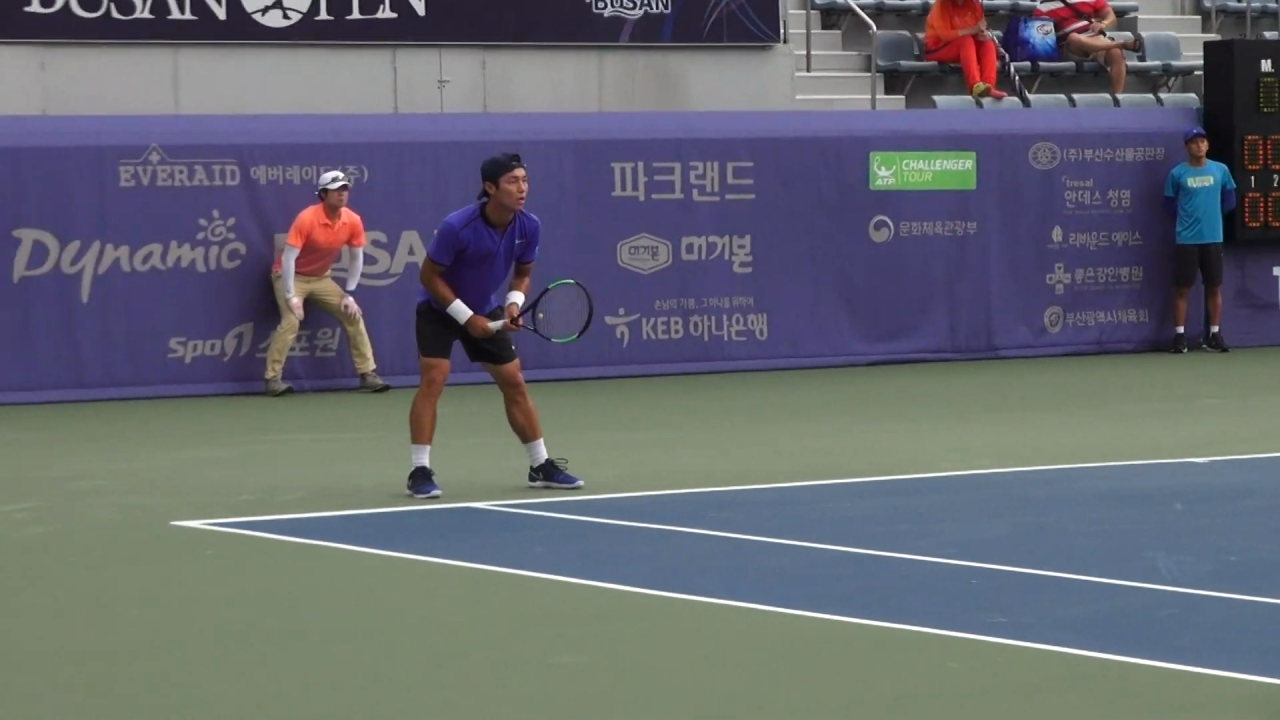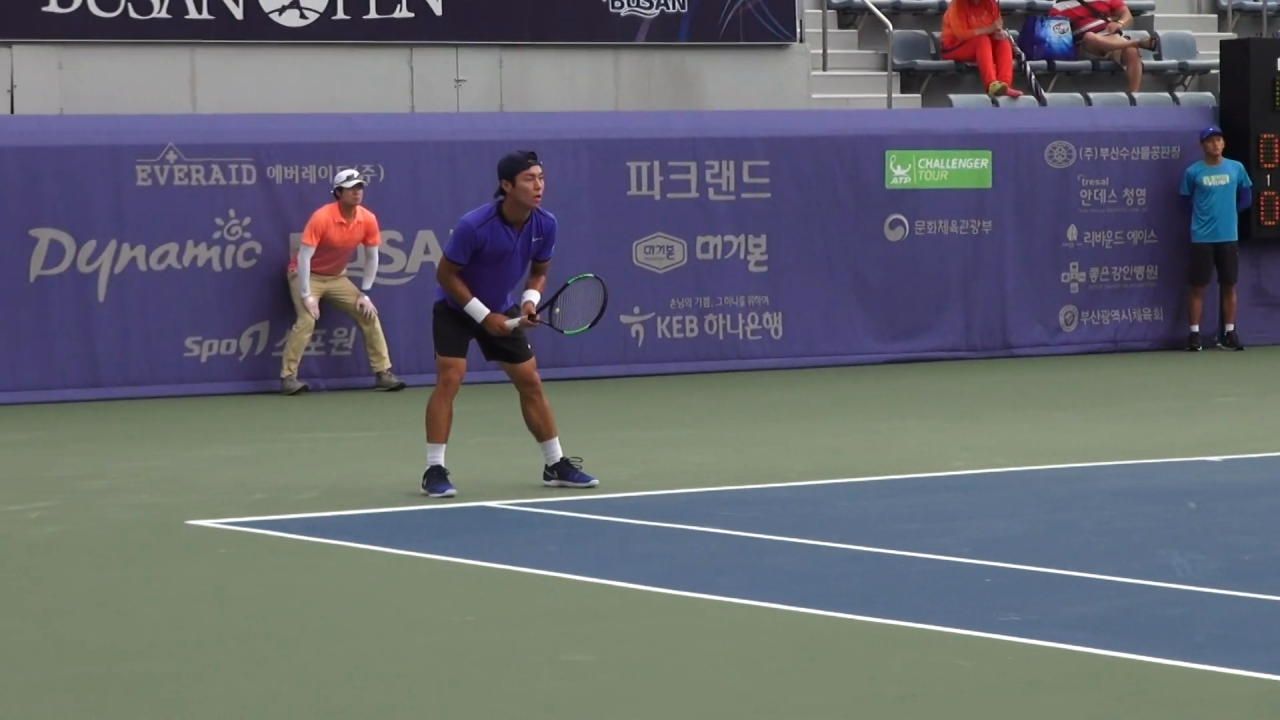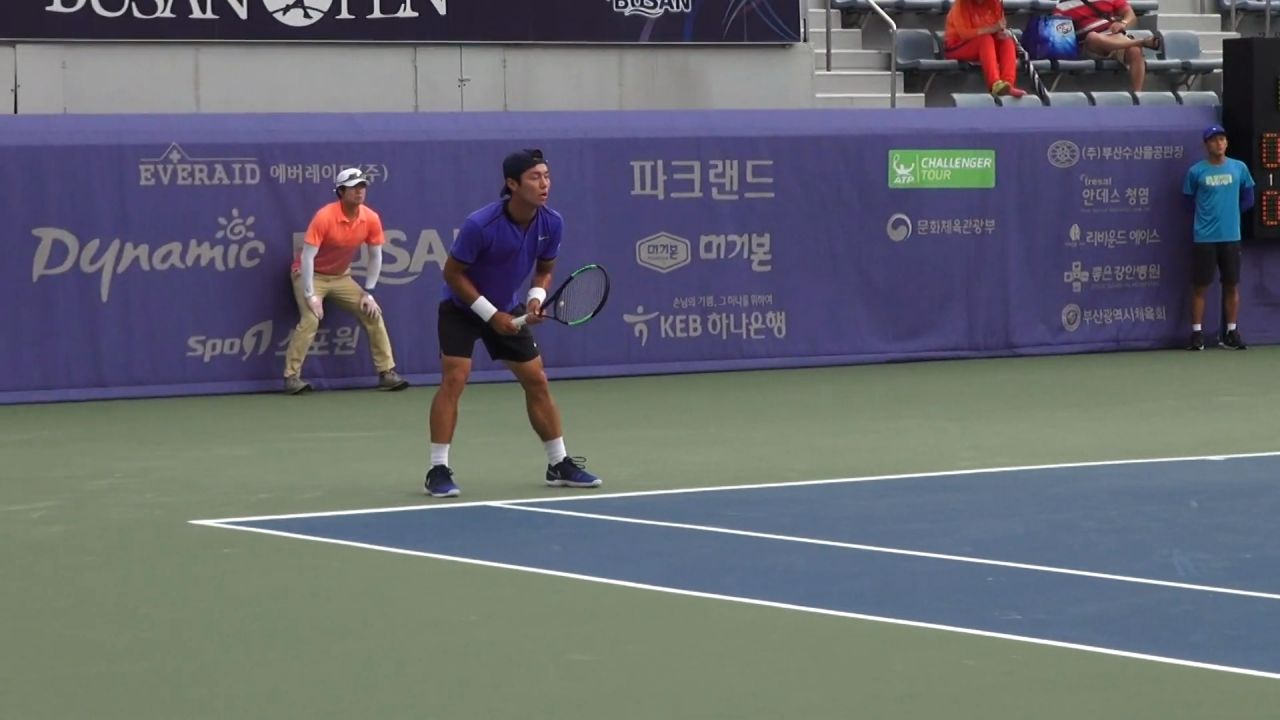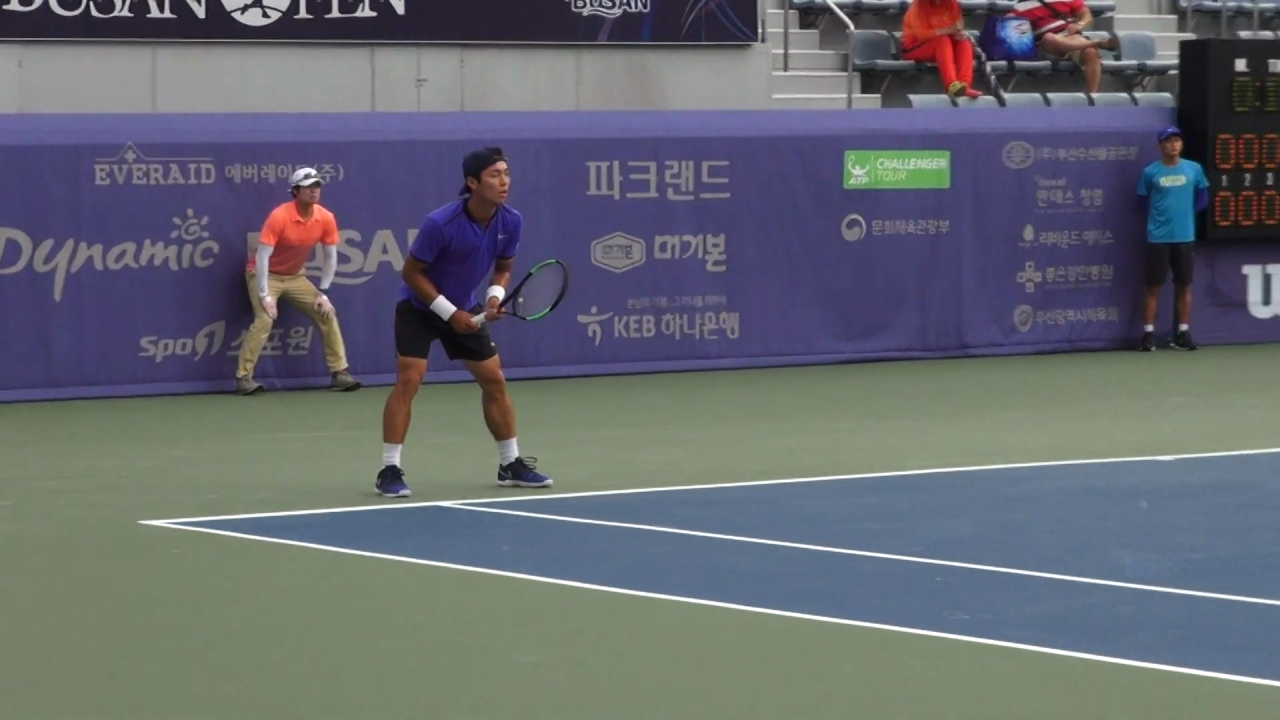
dt=0.1s
person 1, frame 1
left shoulder: (529, 226)
right shoulder: (456, 226)
left elbow: (523, 273)
right elbow: (429, 275)
left wrist: (514, 303)
right wrist: (466, 317)
left hip: (485, 311)
right hip: (439, 308)
left knee: (514, 383)
right knee: (433, 381)
left ankle: (541, 466)
right ankle: (419, 471)
person 1, frame 2
left shoulder: (546, 224)
right shoulder: (473, 225)
left elbow: (539, 272)
right elbow: (446, 274)
left wrist: (530, 301)
right wrist: (483, 315)
left hip: (501, 310)
right hip: (456, 307)
left knee: (530, 382)
right knee: (449, 380)
left ankle: (556, 464)
right ankle: (435, 470)
person 1, frame 3
left shoulder: (552, 223)
right shoulder: (480, 224)
left elbow: (544, 269)
right elbow: (452, 273)
left wrist: (536, 298)
right wrist: (490, 314)
left hip: (507, 309)
right hip: (461, 307)
left knee: (537, 381)
right knee: (454, 379)
left ankle: (559, 464)
right ankle: (438, 470)
person 1, frame 4
left shoulder: (511, 221)
right shoulder: (440, 223)
left elbow: (503, 268)
right elbow: (411, 272)
left wrist: (495, 296)
right wrist: (449, 313)
left hip: (464, 309)
right hip: (419, 307)
left knee: (495, 380)
right knee: (408, 380)
left ankle: (511, 464)
right ankle: (390, 470)
person 2, frame 1
left shoulder: (1221, 170)
right shoulder: (1177, 173)
left elbow: (1229, 200)
right elbow: (1170, 203)
left wrist: (1212, 215)
right wrist: (1187, 218)
left hip: (1213, 238)
right hip: (1186, 239)
left knee: (1214, 287)
right knee: (1182, 288)
left ankle: (1214, 334)
right ankle: (1180, 335)
person 2, frame 2
left shoulder: (1237, 168)
right shoulder: (1192, 172)
left elbow: (1245, 198)
right elbow: (1186, 202)
left wrist: (1227, 213)
right wrist: (1202, 216)
left hip: (1228, 237)
right hip: (1201, 237)
left knee: (1229, 286)
right knee: (1197, 287)
left ankle: (1229, 333)
right ankle: (1195, 333)
person 2, frame 3
left shoulder: (1239, 168)
right shoulder: (1195, 171)
left elbow: (1248, 197)
right elbow: (1189, 201)
left wrist: (1231, 212)
right wrist: (1206, 215)
left hip: (1231, 236)
right hip: (1204, 237)
left knee: (1231, 285)
right knee: (1200, 286)
left ankle: (1231, 332)
right ankle: (1196, 332)
person 2, frame 4
left shoulder: (1194, 169)
right shoulder: (1150, 172)
left elbow: (1202, 198)
right elbow: (1143, 201)
left wrist: (1184, 213)
right wrist: (1159, 215)
left hip: (1184, 237)
right hip: (1158, 238)
left knee: (1184, 286)
right knee: (1153, 287)
left ankle: (1183, 332)
right ankle: (1148, 333)
person 3, frame 1
left shoulder: (353, 221)
right shoulder: (306, 218)
left elbow: (356, 259)
right elbow: (288, 258)
left wrist: (349, 294)
right wrist: (291, 296)
left hip: (321, 277)
right hip: (291, 275)
left knee: (353, 315)
right knee: (291, 320)
left ankle: (367, 374)
right ankle: (272, 378)
person 3, frame 2
left shoulder: (368, 220)
right shoulder: (321, 217)
left elbow: (372, 258)
right elbow: (303, 257)
left wrist: (365, 294)
right wrist: (307, 296)
left hip: (337, 277)
right hip: (307, 274)
left knee: (369, 314)
right knee: (307, 319)
left ankle: (383, 373)
right ankle: (288, 377)
person 3, frame 3
left shoulder: (371, 219)
right shoulder: (324, 217)
left elbow: (376, 257)
right elbow: (307, 256)
left wrist: (368, 293)
right wrist: (310, 295)
left hip: (341, 276)
right hip: (310, 274)
left knee: (373, 313)
right knee: (310, 319)
left ankle: (386, 373)
right ankle: (291, 376)
person 3, frame 4
left shoulder: (326, 218)
right shoulder: (279, 216)
left elbow: (330, 257)
right elbow: (262, 256)
left wrist: (323, 293)
right wrist: (265, 295)
left hip: (296, 276)
right hip: (265, 274)
left knee: (327, 313)
right knee: (264, 319)
left ankle: (340, 373)
right ankle: (244, 377)
